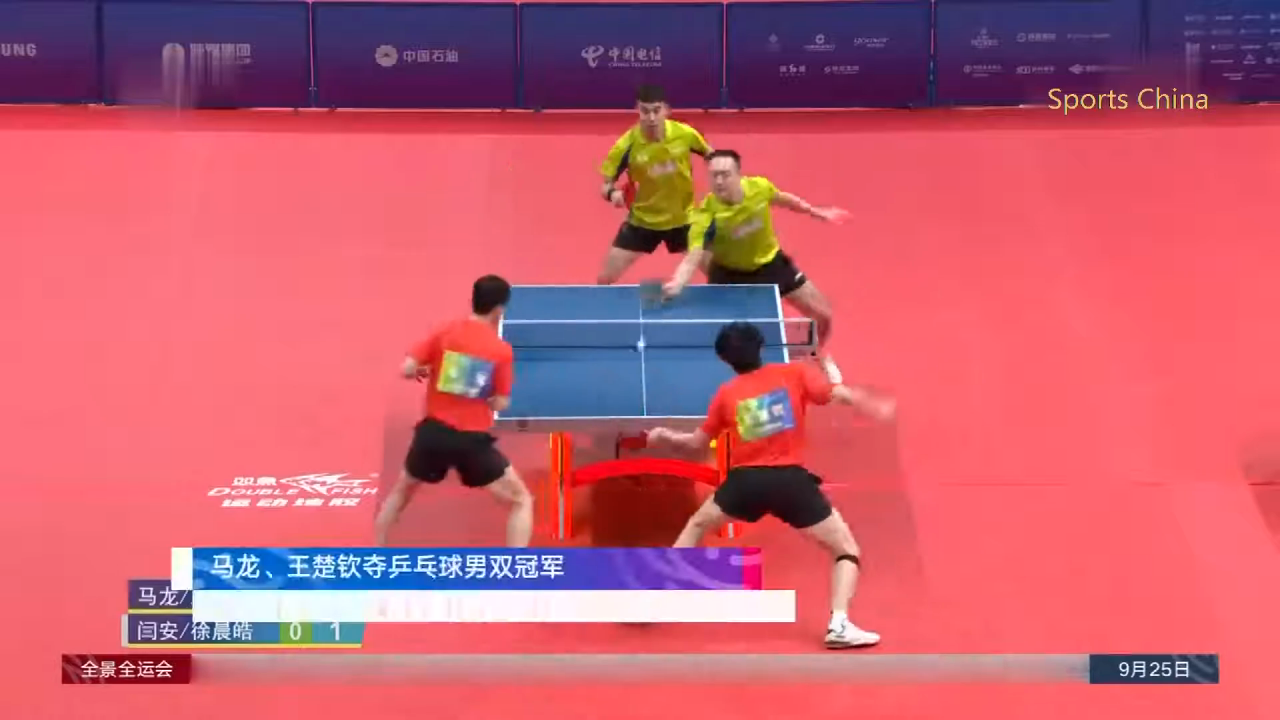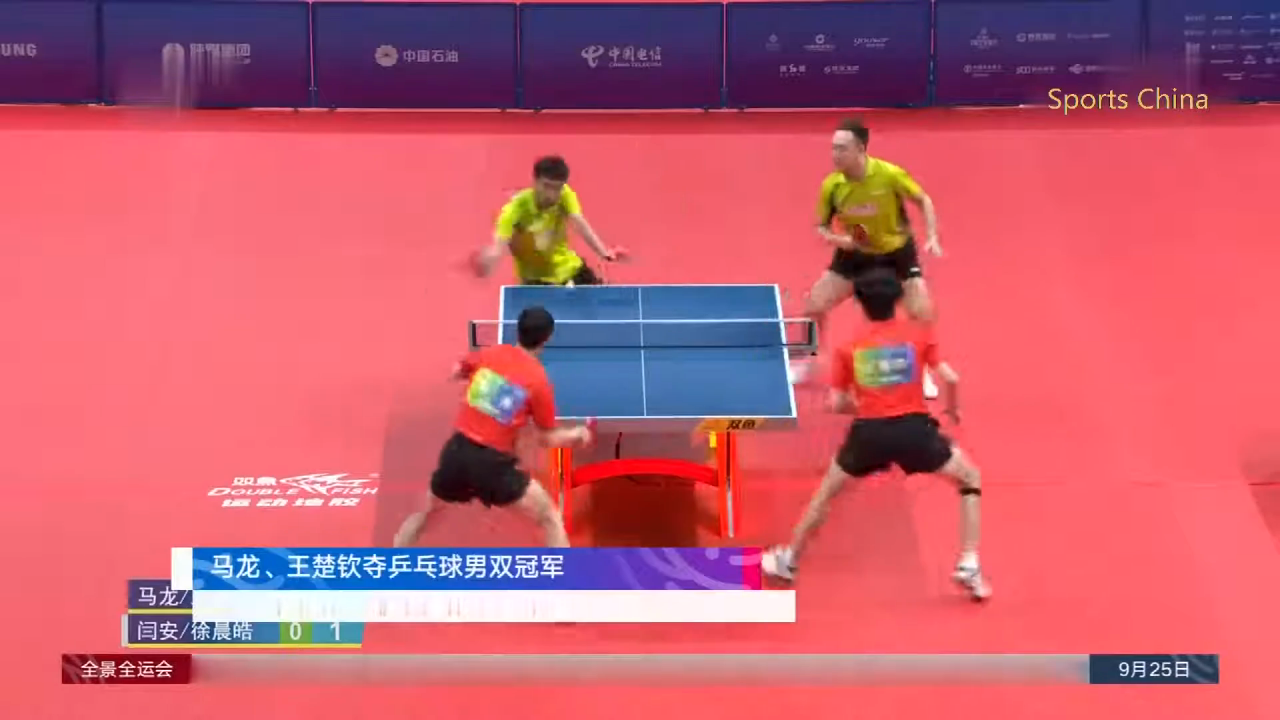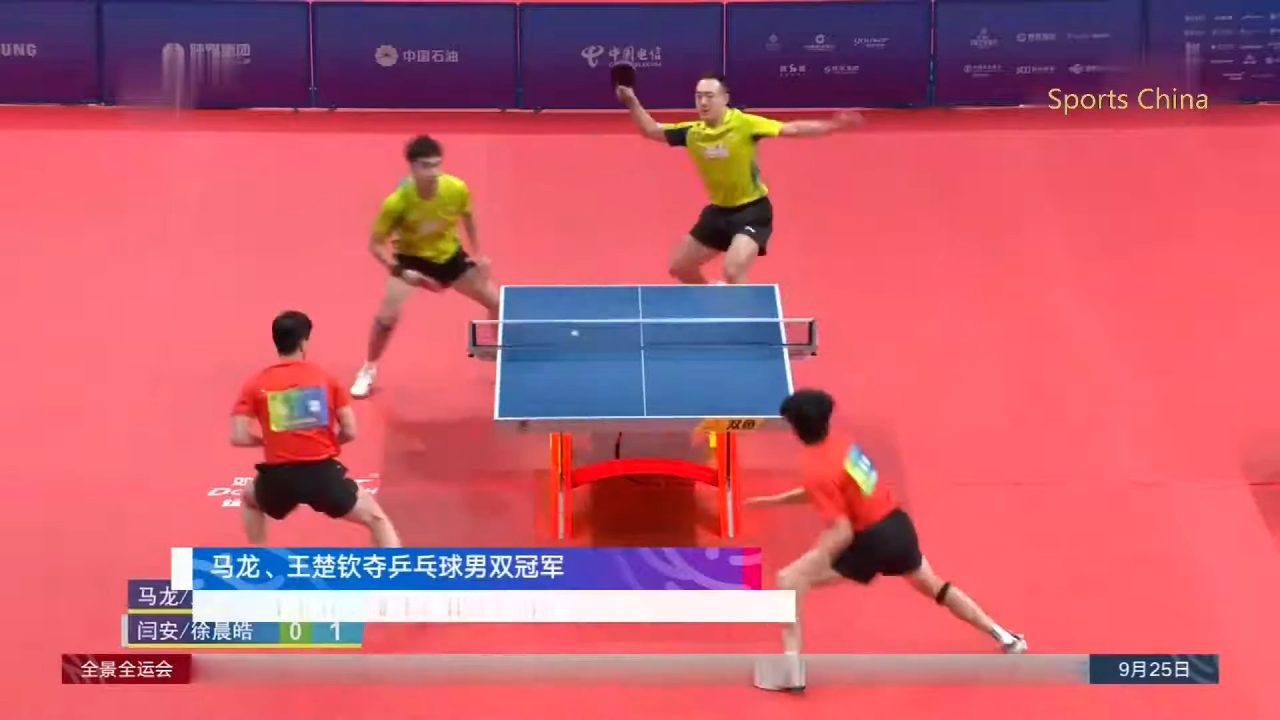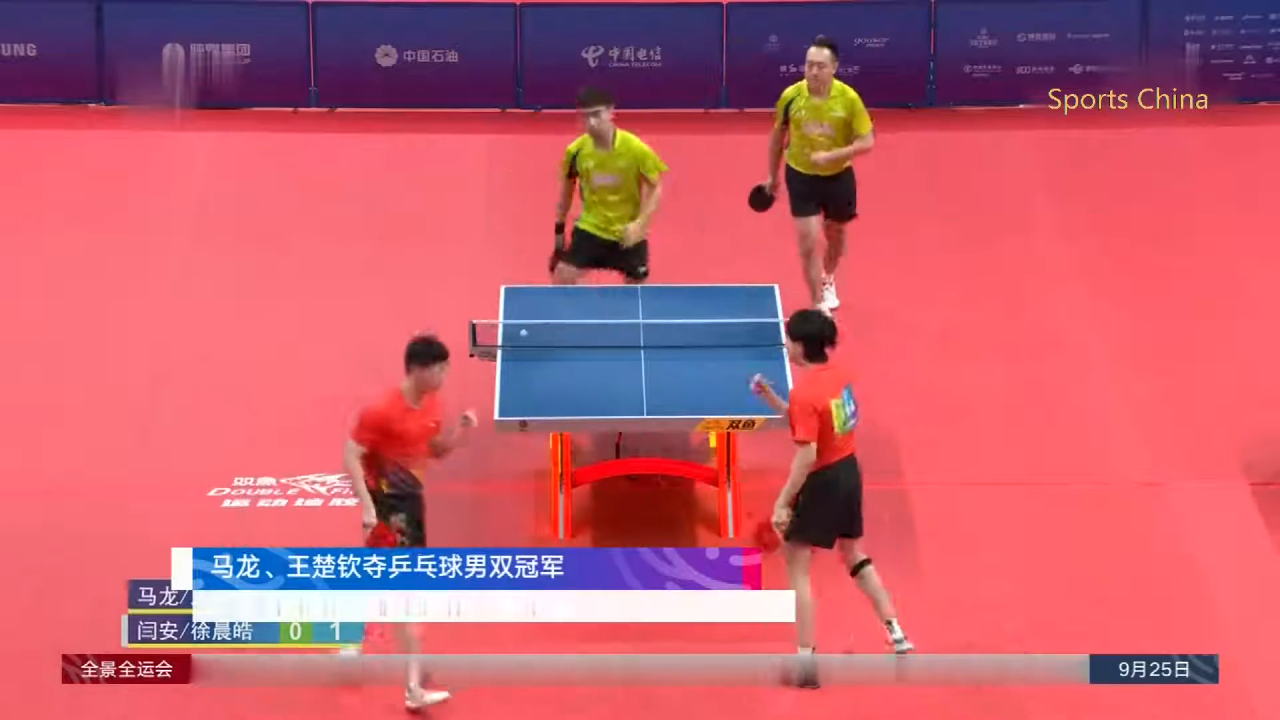
dt=1s
person 1, frame 1
left shoulder: (726, 395)
right shoulder: (793, 374)
left elbow: (698, 441)
right elbow: (841, 393)
left wrist: (667, 436)
right wrist: (877, 407)
left hip: (745, 480)
right hip: (792, 479)
left knee: (697, 524)
right knee: (848, 550)
right ankle: (839, 625)
person 1, frame 2
left shoulder: (846, 347)
right shoulder: (918, 333)
left elbow: (835, 404)
right elbow: (950, 379)
right wrist: (953, 407)
left hip: (869, 431)
right hip: (912, 429)
left knee: (826, 492)
right knee: (970, 479)
left ankle: (787, 559)
right ankle: (968, 567)
person 1, frame 3
left shoulder: (818, 472)
right shoulder: (843, 445)
left elbow: (841, 532)
left wrist: (810, 564)
right wrist: (777, 499)
left hip: (870, 541)
right hip: (898, 525)
left knee: (789, 580)
right knee: (935, 587)
left ankle: (790, 667)
right ankle: (1001, 636)
person 1, frame 4
left shoulder: (804, 391)
right shoulder: (837, 373)
left elbow: (807, 455)
left wrist: (783, 503)
right wrist: (770, 398)
left hip: (822, 483)
right hip: (849, 473)
left knee: (797, 570)
right knee: (853, 555)
left ankle: (806, 660)
right ankle: (896, 634)
person 2, frame 1
left shoulder: (443, 333)
right shoulder: (502, 350)
left elbow: (408, 369)
right elbow: (500, 404)
left wrist: (426, 371)
left hip: (434, 433)
right hip: (472, 440)
left knee: (400, 494)
right knee: (521, 502)
person 2, frame 2
left shoulder: (489, 354)
right shoulder: (539, 384)
left elbow: (458, 372)
right elbow: (549, 439)
right wrist: (578, 434)
left hip: (459, 450)
right hip: (492, 462)
left knee: (423, 513)
right knee: (550, 518)
person 2, frame 3
left shoulder: (256, 384)
right shoulder: (325, 378)
left elbow: (238, 437)
right elbow: (350, 432)
left hip: (280, 476)
right hip: (323, 471)
left knee: (250, 502)
right knee: (378, 522)
person 2, frame 4
left shoulder: (432, 403)
right shoulder: (383, 410)
left elbow: (434, 449)
right elbow: (351, 457)
left wrist: (459, 434)
right wrist: (366, 506)
left hip: (409, 501)
right hip: (384, 506)
right ankle: (414, 686)
person 3, frame 1
left shoulder: (760, 187)
right shoulder: (707, 216)
left elbow: (782, 199)
right elbow: (692, 261)
left wrist: (818, 213)
right wrist: (677, 283)
left hip: (770, 262)
right hip: (729, 272)
left knee: (823, 314)
left ankle: (820, 356)
person 3, frame 2
left shoulder: (890, 174)
right shoulder: (832, 186)
left elbow: (924, 201)
right elbow: (821, 228)
left wrist: (932, 237)
right wrist: (841, 240)
left hip: (897, 252)
right hip: (854, 253)
left knee: (922, 315)
right knee: (815, 308)
left ankle: (921, 373)
right ankle: (808, 363)
person 3, frame 3
left shoulder: (744, 123)
right shoulder: (691, 132)
left elbow: (792, 129)
right elbow: (652, 131)
left wrist: (835, 124)
right wrist: (631, 100)
left hip: (751, 210)
right hip: (718, 211)
left knee: (732, 271)
right knee: (678, 267)
person 3, frame 4
left shoulder: (848, 98)
right shoulder: (790, 96)
left elbow: (867, 142)
right elbow: (778, 134)
left wrist: (831, 155)
right wrist: (772, 175)
left hip: (838, 177)
right hip: (801, 177)
left knee: (835, 238)
right knee: (809, 245)
left ankle: (828, 280)
right ankle: (818, 309)
person 4, frame 1
left shoulder: (685, 134)
right shoulder: (626, 146)
left elbow: (709, 154)
right elbow: (606, 183)
right wrist: (612, 193)
left hip: (683, 218)
right hip: (641, 221)
right knee: (605, 279)
person 4, frame 2
left shoulder: (564, 195)
right shoulder: (516, 209)
left elbow: (580, 224)
right elbow: (495, 249)
left wrist: (607, 254)
right wrist: (485, 260)
left hip: (572, 269)
right hip: (538, 280)
person 4, frame 3
left shoulder: (456, 189)
right shoulder: (397, 202)
left elbow: (467, 218)
right elbow: (375, 244)
left wrist: (478, 253)
right wrist: (400, 271)
left hip: (449, 255)
right hip: (410, 257)
left knee: (496, 302)
right knee: (388, 315)
right ankle: (369, 370)
person 4, frame 4
left shoulder: (635, 148)
right shoulder: (575, 151)
left elbow: (657, 187)
right elbow: (567, 189)
left wrist: (639, 223)
right wrist: (559, 228)
left hip: (628, 234)
right hip: (589, 230)
right knee: (560, 285)
